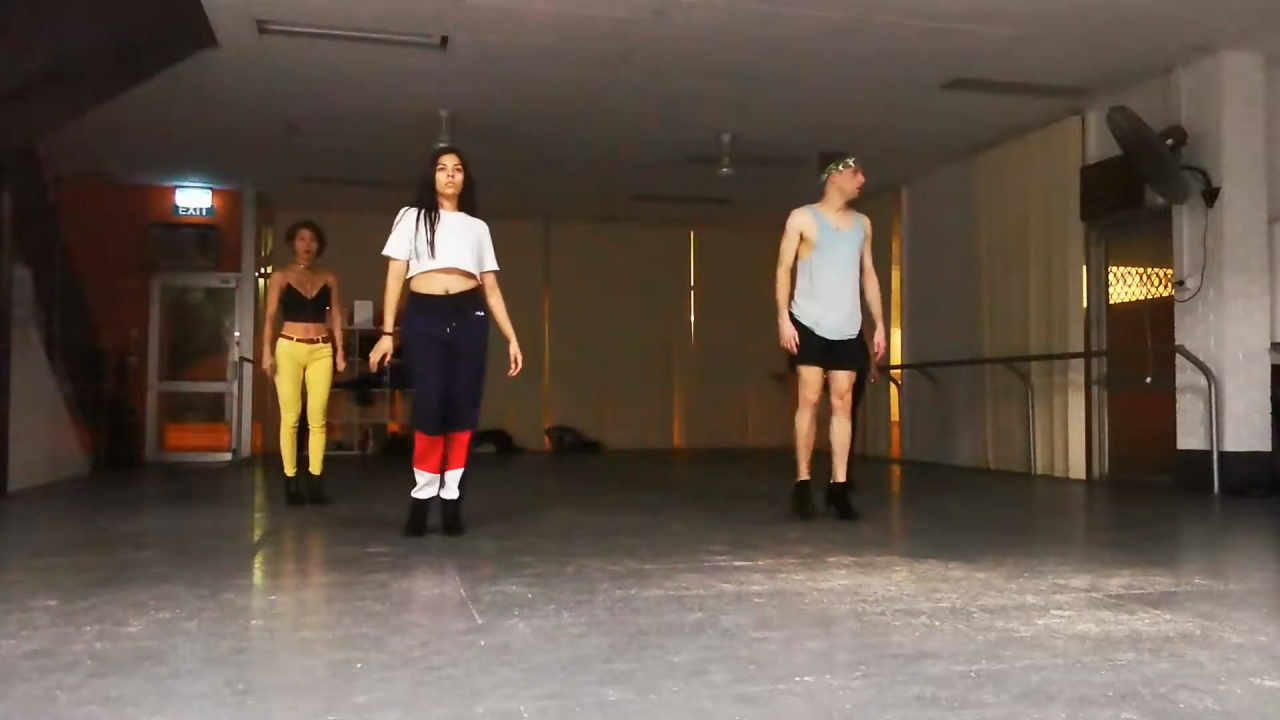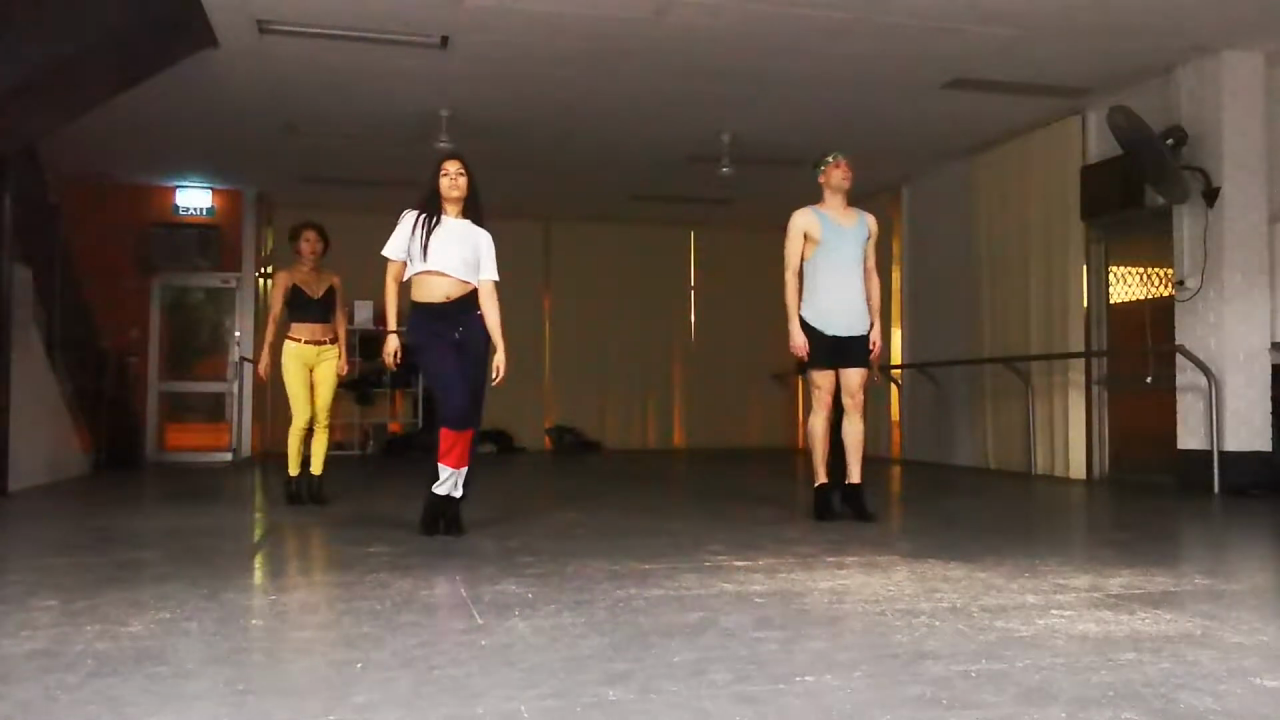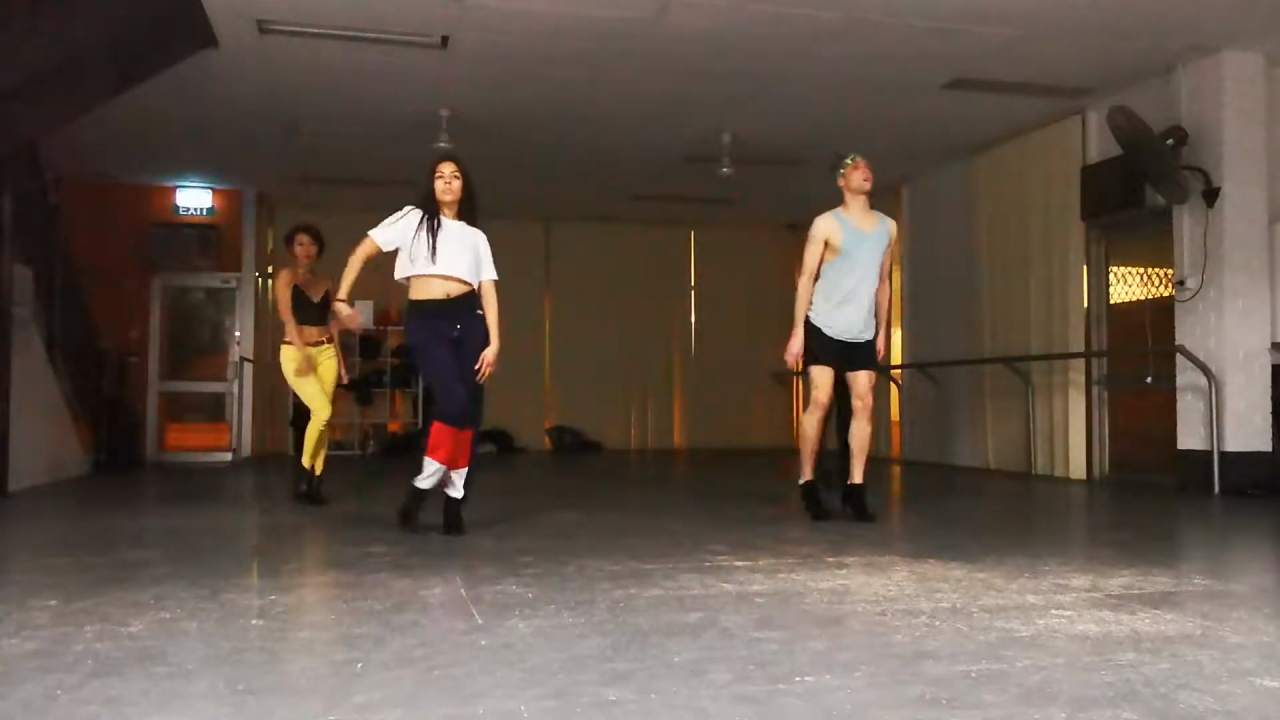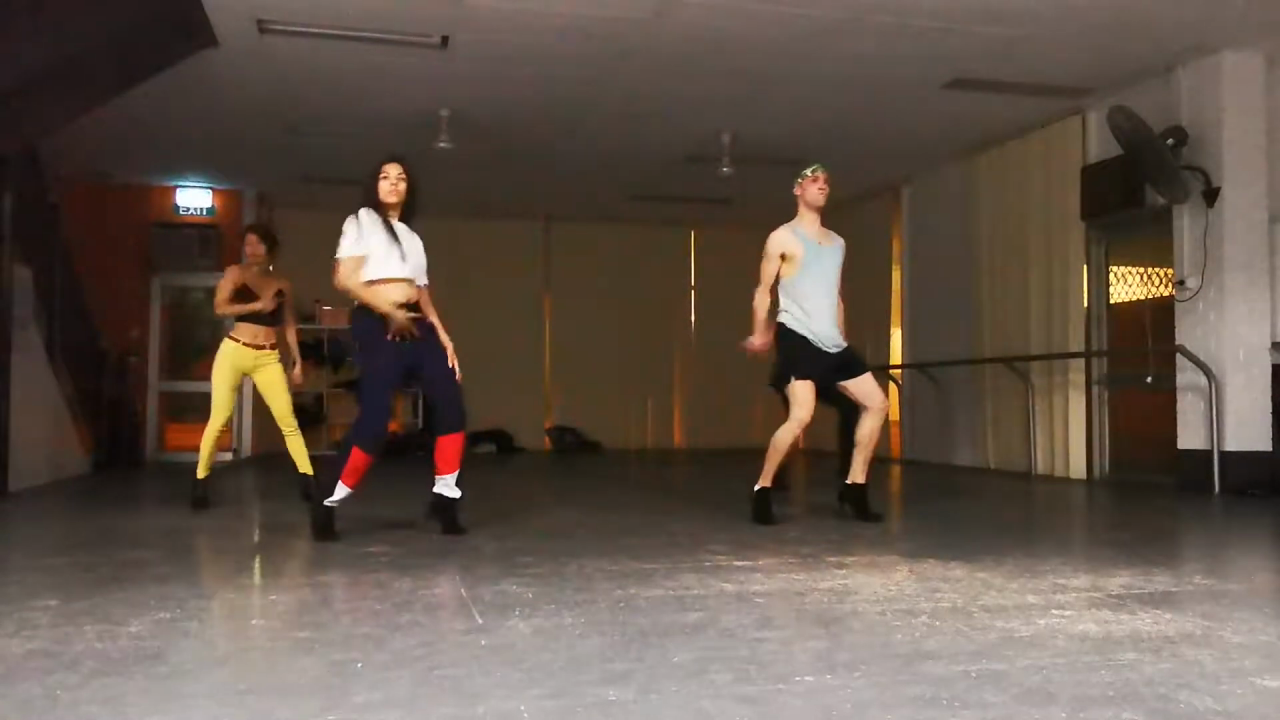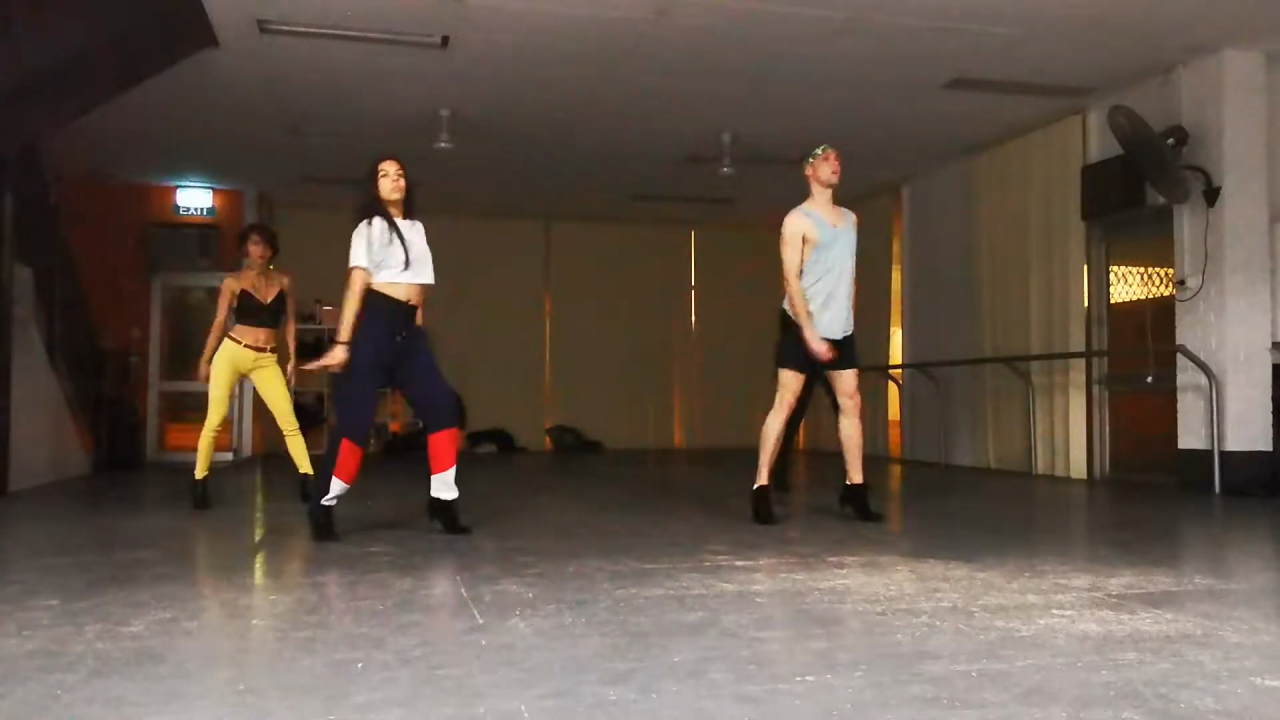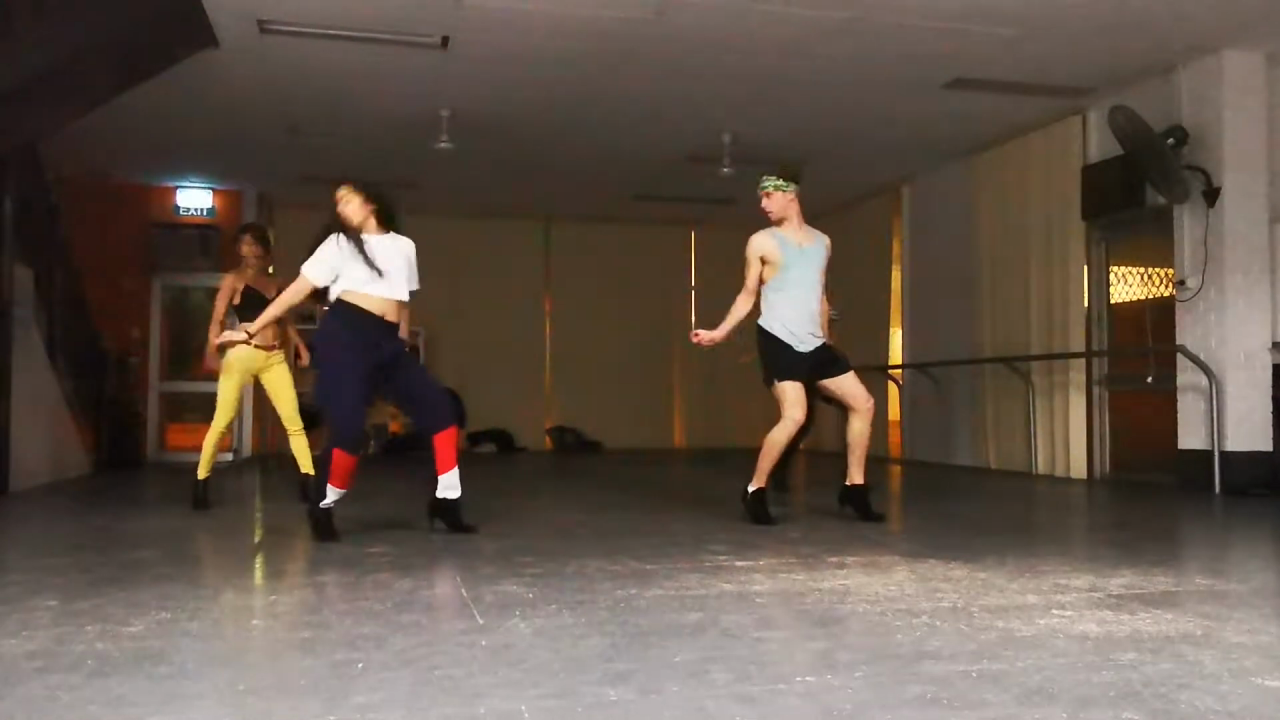
dt=0.7s
person 1, frame 1
left shoulder: (478, 228)
right shoulder: (412, 217)
left elbow: (491, 287)
right elbow: (394, 276)
left wrist: (512, 338)
right wrist: (387, 332)
left hip: (469, 317)
right hip: (423, 317)
left knee: (463, 409)
right knee: (430, 405)
left ankle: (450, 498)
right ankle: (422, 496)
person 1, frame 2
left shoulder: (480, 236)
right shoulder: (414, 220)
left elbow: (488, 294)
right elbow: (392, 278)
left wrist: (500, 348)
right wrist: (391, 331)
left hip: (469, 321)
right hip: (426, 323)
left knee: (469, 412)
right knee: (455, 404)
left ankle: (452, 498)
right ankle: (441, 491)
person 1, frame 3
left shoulder: (476, 236)
right shoulder: (413, 218)
left elbow: (489, 293)
right elbow: (362, 252)
left wrist: (494, 341)
right wrist: (342, 298)
left hip: (468, 320)
right hip: (426, 320)
left knee: (468, 409)
right knee: (454, 400)
left ankle: (453, 499)
right ankle: (422, 484)
person 1, frame 4
left shoulder: (412, 236)
right shoulder: (364, 220)
right elbow: (345, 278)
left wrist: (445, 339)
right wrist: (391, 313)
left hip: (415, 327)
right hip: (377, 327)
left knee: (450, 407)
right knee: (374, 419)
left ankle: (445, 499)
right ankle: (328, 503)
person 1, frame 5
left shoulder: (416, 228)
right shoulder: (372, 227)
right elbow: (357, 285)
left wrist: (416, 328)
right wrist: (341, 343)
left hip: (405, 330)
right hip: (372, 325)
left knee: (441, 407)
right knee: (356, 416)
left ankle: (442, 501)
right ankle: (323, 505)
person 1, frame 6
left shoulder: (404, 246)
right shoulder: (339, 243)
right elbow: (299, 288)
left wrist: (402, 347)
right wrist: (251, 330)
left hip: (386, 343)
right hip: (346, 337)
left knee: (439, 407)
right knee: (349, 427)
left ankle: (446, 502)
right ankle: (322, 507)
person 2, frame 1
left shoulder: (862, 224)
right shoulder: (802, 218)
left elbow: (868, 275)
right elbow: (784, 270)
left wrist: (879, 324)
right wrist: (784, 318)
left hip: (848, 328)
right hip: (809, 324)
left knee: (843, 403)
right knee: (809, 401)
left ankle: (838, 486)
right ankle: (802, 482)
person 2, frame 2
left shoulder: (867, 221)
right shoulder: (804, 219)
left elbow: (871, 274)
right elbow: (791, 273)
left wrist: (876, 322)
right wrist: (794, 325)
left hip: (856, 327)
right hip: (818, 325)
left knee: (854, 404)
right knee: (822, 403)
left ankle: (853, 486)
right ankle: (822, 486)
person 2, frame 3
left shoulder: (889, 227)
right shoulder: (826, 224)
right elbow: (807, 278)
left wrist: (881, 329)
right wrist: (796, 332)
left hip: (863, 332)
right hip: (823, 327)
left knee: (864, 406)
right knee: (819, 402)
left ankle: (855, 489)
right ankle: (808, 483)
person 2, frame 4
left shoulder: (837, 242)
right shoulder: (782, 237)
right elbow: (763, 290)
left wrist: (841, 338)
right wrist: (760, 331)
left hip: (833, 343)
right hip: (798, 338)
left knee: (876, 404)
right knee: (800, 417)
left ankle: (854, 488)
right ankle: (762, 489)
person 2, frame 5
left shoulder: (849, 219)
right shoulder: (797, 220)
right elbow: (791, 281)
left wrist: (846, 320)
right wrist: (810, 333)
left hip: (839, 328)
right hip: (802, 325)
left knee: (850, 403)
right knee: (785, 404)
left ankle: (855, 489)
right ankle: (761, 488)
person 2, frame 6
left shoulder: (822, 241)
right shoulder: (761, 242)
right elbow: (748, 295)
left wrist: (826, 340)
right wrist: (720, 330)
left hip: (815, 343)
right hip: (778, 340)
left knee: (863, 403)
right knee: (795, 416)
left ankle: (854, 488)
right ankle: (755, 490)
person 3, frame 1
left shoulder: (329, 279)
right shoulder: (280, 277)
left elbow: (335, 317)
right elbow: (270, 316)
left wrist: (340, 351)
right wrist: (267, 351)
left hip: (321, 350)
right hip: (289, 348)
left knee: (317, 418)
right knee: (290, 417)
left ankle: (315, 481)
right ankle: (291, 481)
person 3, frame 2
left shoulder: (333, 280)
right shoulder: (285, 277)
left elbow: (339, 319)
right elbow: (274, 316)
left wrist: (343, 354)
right wrist: (265, 353)
left hip: (328, 352)
right hip: (296, 350)
left knee: (323, 419)
right knee: (302, 416)
left ankle: (315, 481)
right ankle: (293, 480)
person 3, frame 3
left shoulder: (324, 283)
right shoulder: (285, 276)
right elbow: (287, 315)
left wrist: (339, 361)
right wrist: (301, 350)
left hip: (324, 354)
right hip: (295, 353)
left knee: (323, 417)
right knee: (321, 412)
left ankle: (315, 481)
right ankle: (305, 469)
person 3, frame 4
left shoulder: (281, 284)
right shoulder: (235, 273)
left elbow: (289, 324)
right elbow: (220, 306)
left wrist: (297, 360)
right wrist: (256, 305)
left hip: (268, 358)
right hip: (234, 352)
left knee: (288, 421)
right knee: (218, 419)
left ankle: (309, 481)
right ankle: (200, 482)
person 3, frame 5
left shoulder: (284, 282)
right shoulder: (233, 282)
left elbow: (289, 322)
right elbow: (219, 322)
left wrist: (292, 359)
right wrist: (205, 361)
left hip: (267, 359)
right hip: (232, 352)
left knee: (289, 421)
right knee: (215, 420)
left ankle: (309, 480)
right ankle: (200, 482)
person 3, frame 6
left shoulder: (276, 281)
right shoulder: (233, 279)
right elbow: (217, 318)
left wrist: (298, 343)
right wrist: (212, 349)
left hip: (275, 358)
right hip: (242, 355)
left knee: (293, 421)
right knee: (222, 420)
left ankle: (309, 480)
right ankle: (201, 481)
